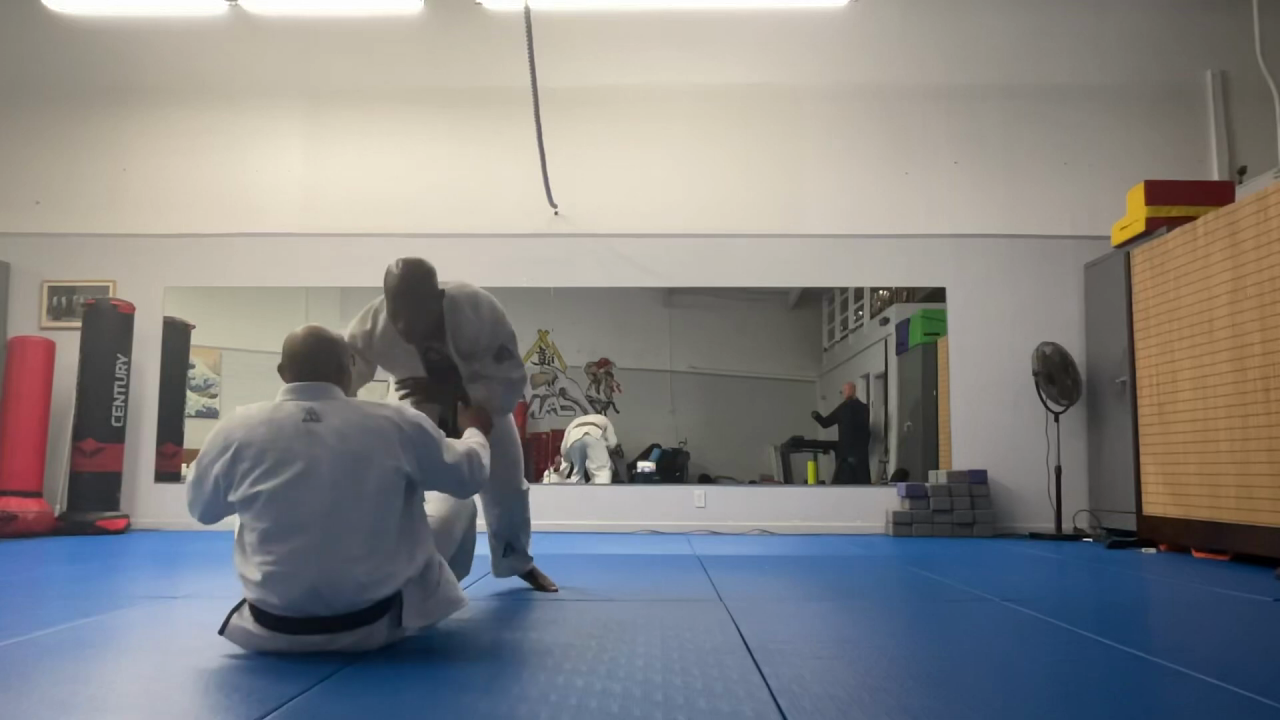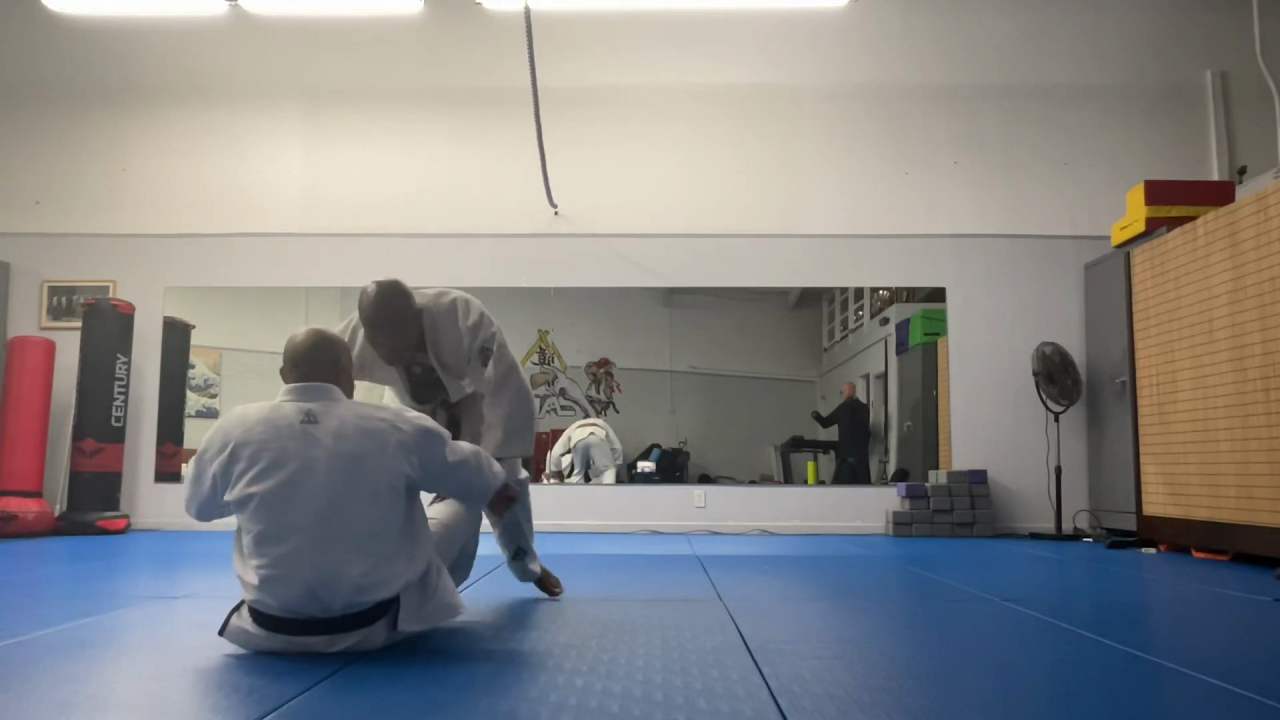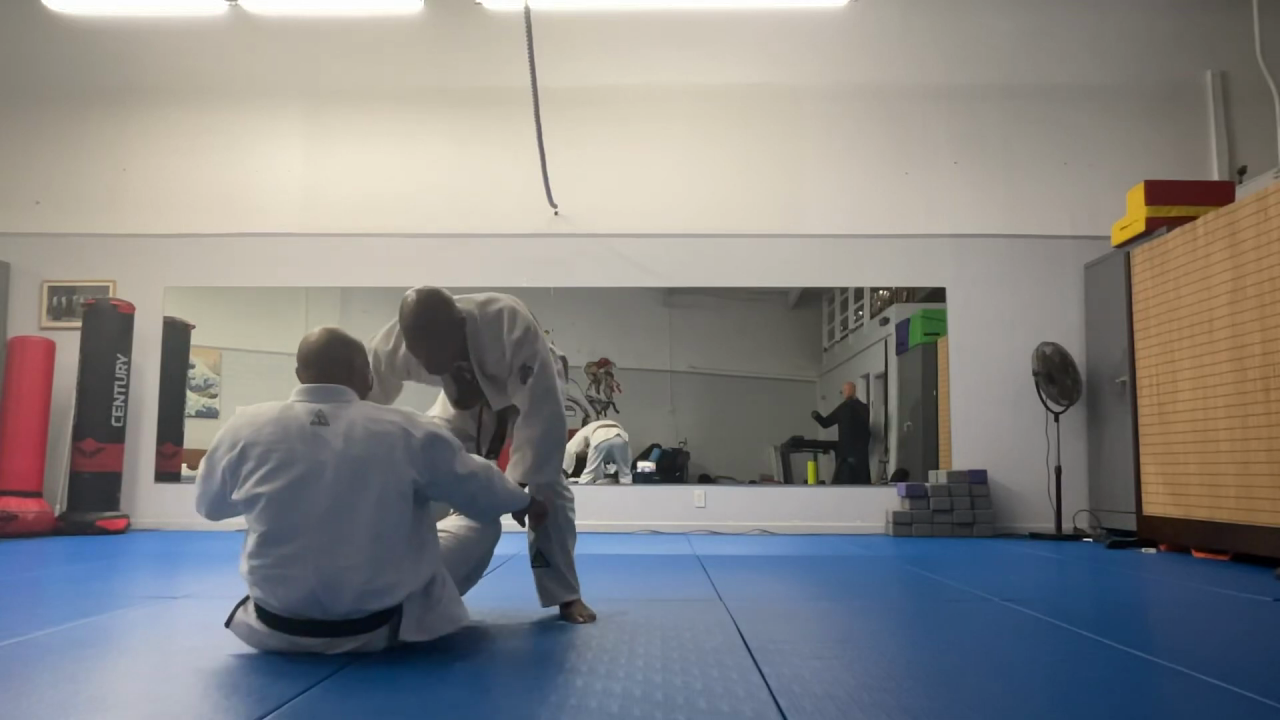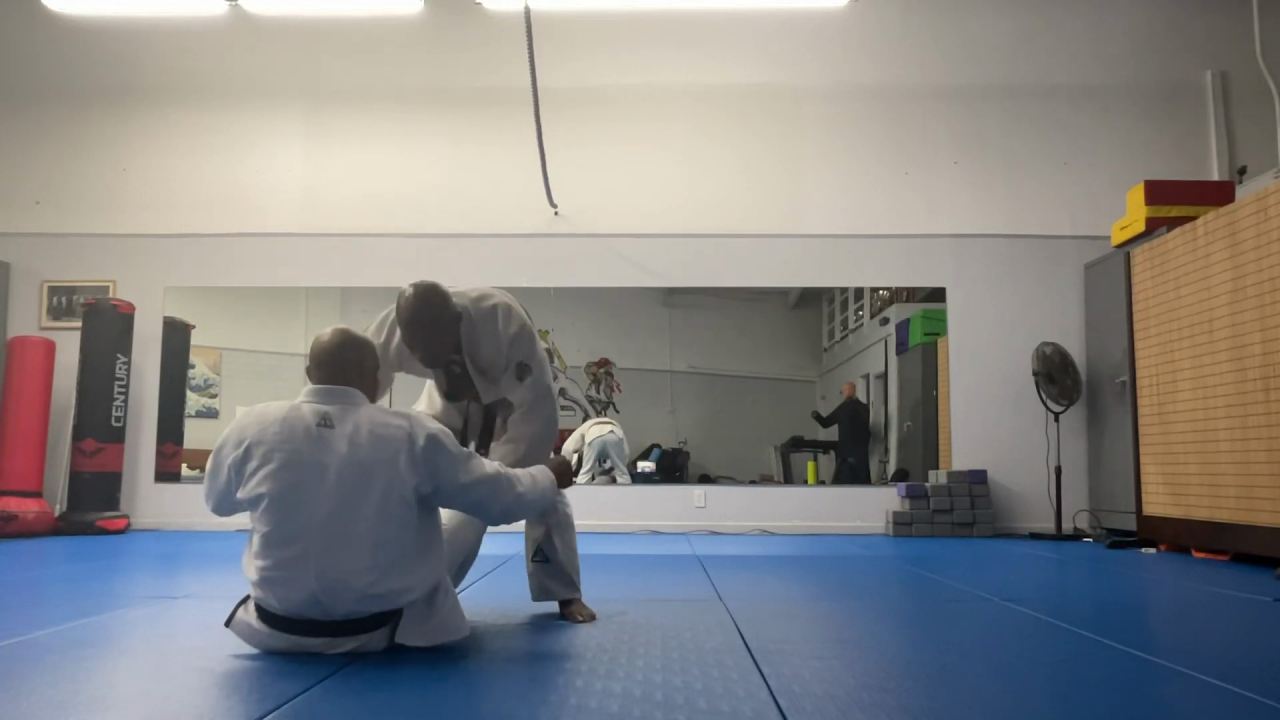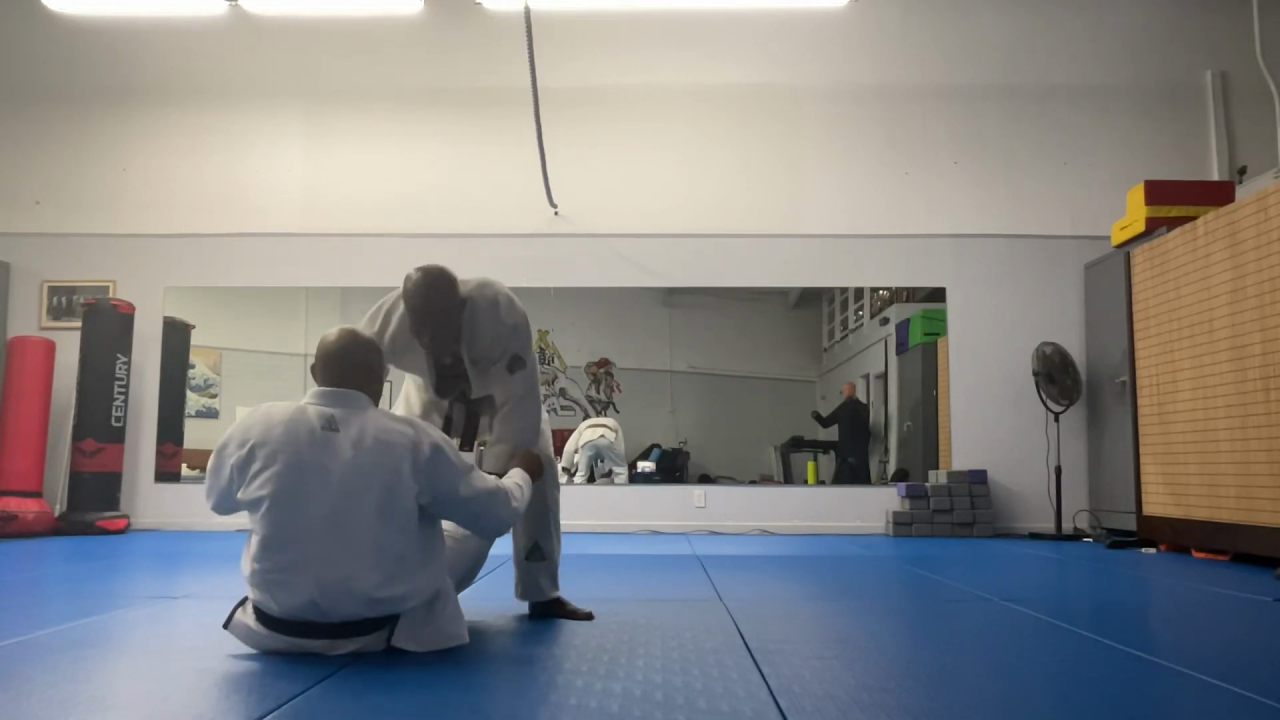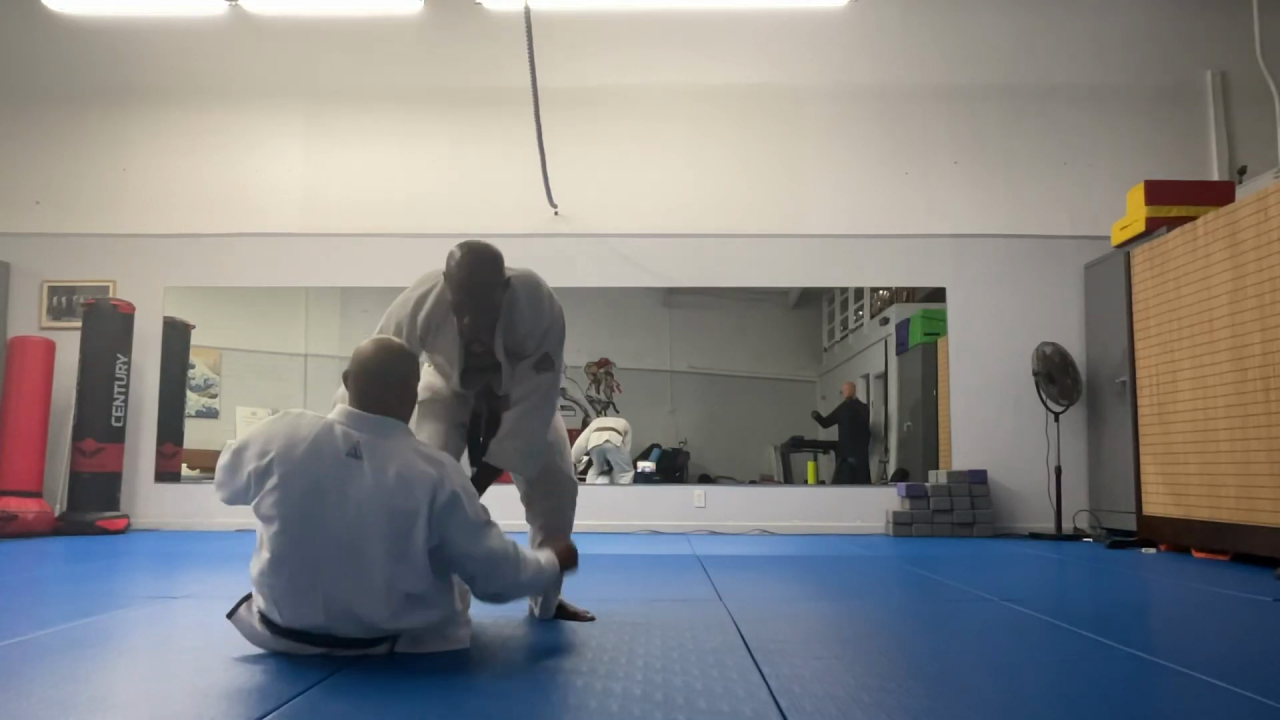
dt=0.4s
person 1, frame 1
left shoulder: (237, 429)
right shoulder: (397, 424)
left elbow: (202, 508)
right elbow: (469, 475)
right wrist: (475, 431)
left hip: (275, 628)
right hip: (376, 622)
right knee: (459, 504)
person 1, frame 2
left shoulder: (235, 429)
right shoulder: (396, 428)
left elbow: (200, 506)
right elbow: (473, 476)
right wrist: (499, 488)
left hip: (274, 629)
right hip: (375, 623)
right knee: (466, 509)
person 1, frame 3
left shoulder: (246, 428)
right shoulder: (406, 431)
left elbow: (210, 504)
right elbow: (482, 489)
right wrist: (524, 503)
left hip: (278, 628)
right hip: (380, 625)
right knee: (482, 524)
person 1, frame 4
left shoulder: (253, 427)
right shoulder: (412, 435)
left elbow: (219, 500)
right elbow: (502, 498)
right wrist: (550, 477)
left hip: (282, 628)
right hip: (383, 628)
person 1, frame 5
left shoulder: (257, 427)
right shoulder: (415, 441)
left elbow: (219, 497)
right elbow: (495, 513)
right wrist: (521, 474)
left hip: (281, 629)
right hip: (387, 630)
right knee: (471, 538)
person 1, frame 6
left shoulder: (279, 434)
right shoulder: (436, 474)
left elbow: (228, 484)
right elbow: (497, 575)
right wrist: (551, 561)
left hip: (285, 631)
right hip: (394, 640)
person 2, frame 1
left shoulder: (480, 310)
right shoulder: (370, 326)
left elbow: (510, 381)
left wrist: (452, 400)
left hip: (480, 401)
right hip: (415, 402)
left knee: (505, 485)
left ankle: (518, 562)
person 2, frame 2
left shoulder: (463, 316)
right shoulder: (351, 340)
left elbow: (508, 392)
left hip: (475, 400)
right hip: (413, 408)
left knee: (505, 481)
left ankle: (527, 565)
person 2, frame 3
left shoulder: (511, 326)
right shoulder: (395, 342)
left elbow: (543, 415)
left wrist: (515, 486)
left hip: (531, 394)
right hip: (463, 405)
left knee: (547, 487)
left ankle: (565, 594)
person 2, frame 4
left shoulder: (504, 321)
right shoulder: (389, 332)
left elbow: (536, 414)
left hip: (514, 394)
right hip: (448, 399)
left ankle: (566, 593)
person 2, frame 5
left shoulder: (502, 315)
right shoulder: (385, 322)
left elbow: (518, 404)
left hip: (500, 390)
right hip: (431, 395)
left ankle: (541, 593)
person 2, frame 6
left shoulder: (540, 307)
right shoulder: (420, 304)
left elbow: (535, 402)
left wrist: (481, 481)
left hip: (521, 398)
right hip: (448, 392)
left knee: (554, 486)
left ankle: (547, 598)
